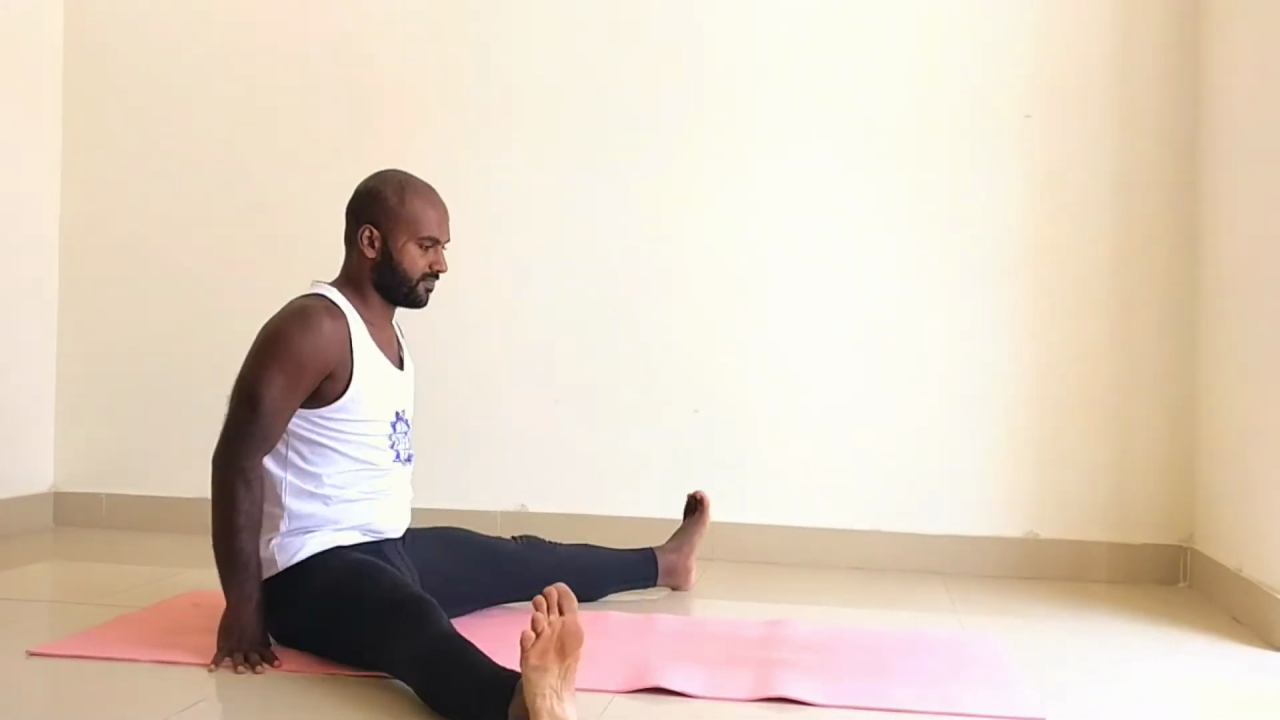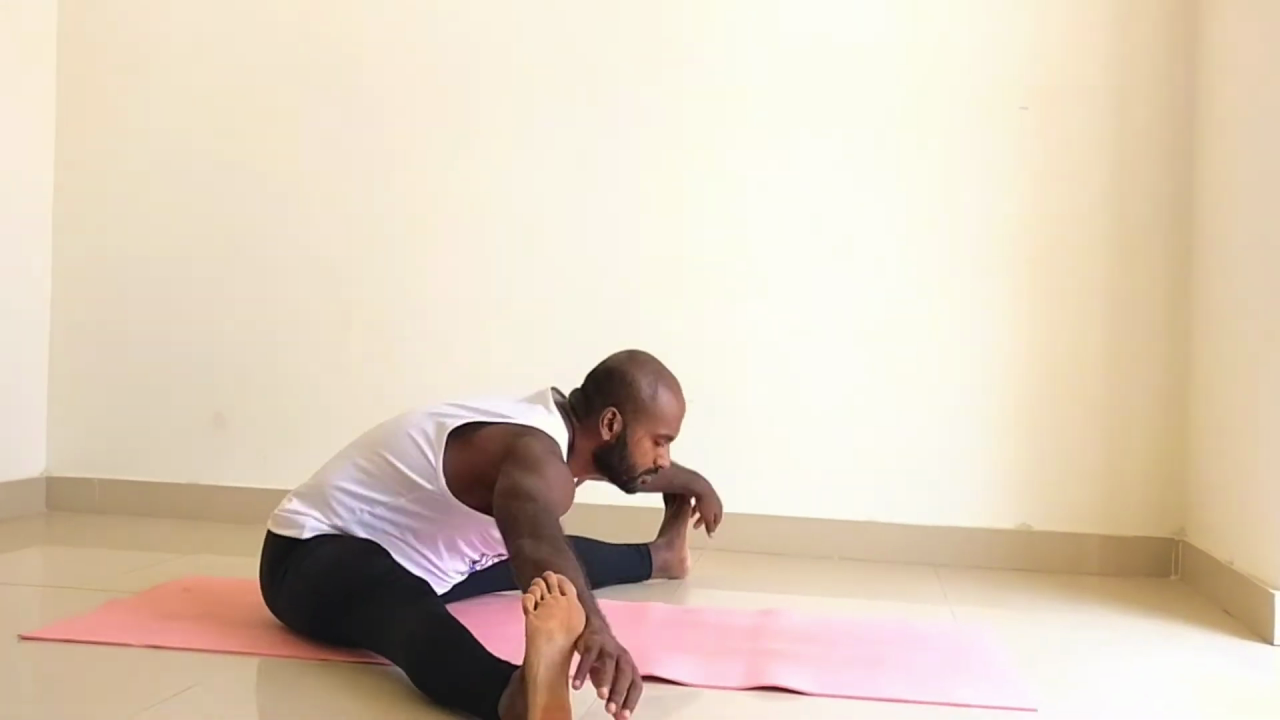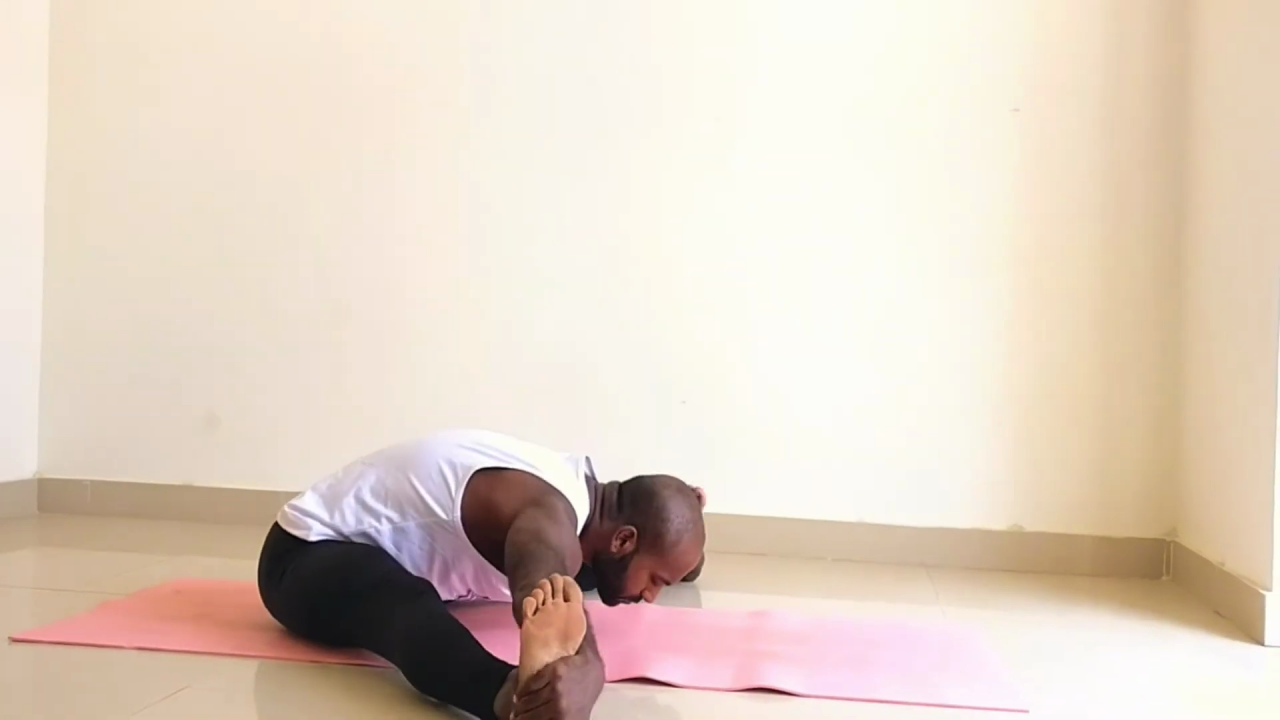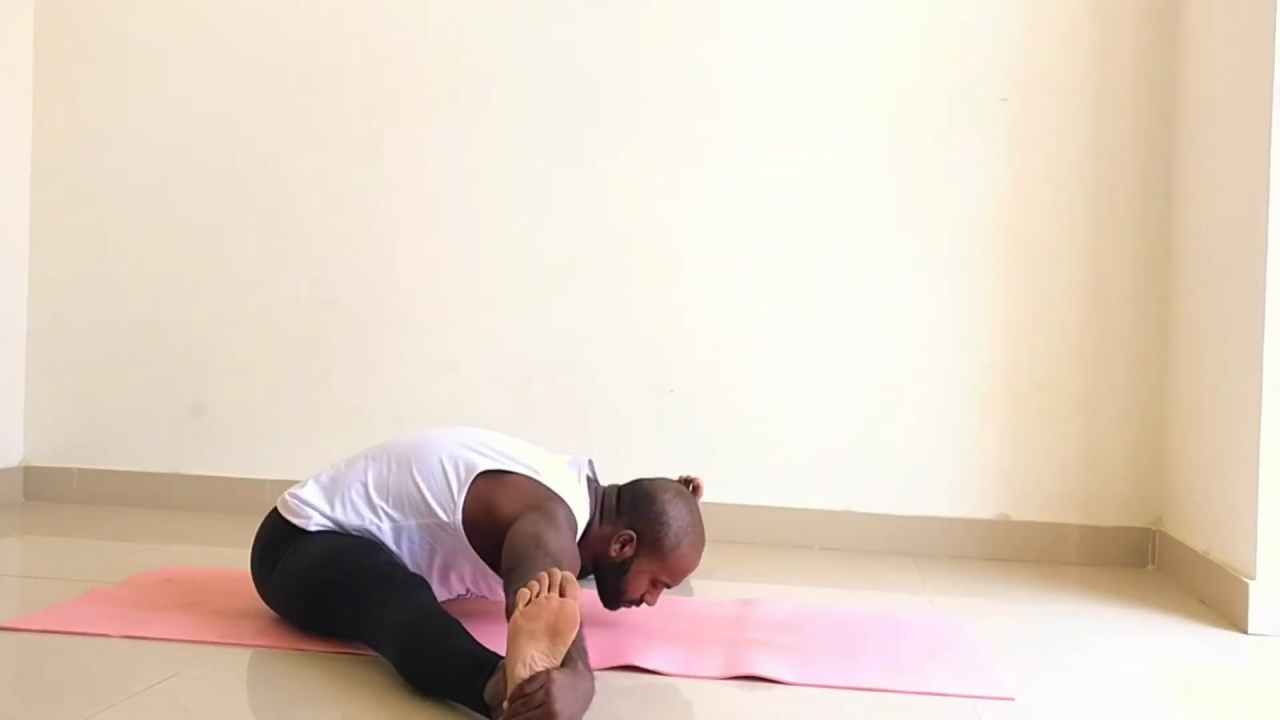
dt=0.4s
person 1, frame 1
left shoulder: (379, 325)
right shoulder: (315, 328)
right elbow: (236, 460)
right wrist: (243, 606)
left hip: (387, 550)
right hip: (309, 573)
left knee: (525, 562)
right knee: (415, 622)
left ankle: (662, 565)
person 1, frame 2
left shoulder: (568, 424)
right shoulder: (536, 455)
right elbow: (535, 550)
left wrist: (688, 483)
right wrist: (595, 629)
left hip: (391, 543)
right hip: (313, 553)
right knee: (410, 606)
left ankle: (655, 559)
person 1, frame 3
left shoulder: (585, 495)
right shoulder: (551, 514)
right elbow: (545, 598)
right wrist: (582, 671)
left hip: (372, 545)
right hip: (310, 552)
right knee: (406, 607)
person 1, frame 4
left shoulder: (583, 492)
right shoulder: (550, 519)
right elbow: (539, 609)
left wrist: (673, 511)
right wrist: (576, 678)
left hip: (365, 533)
right hip: (304, 542)
right knee: (400, 599)
